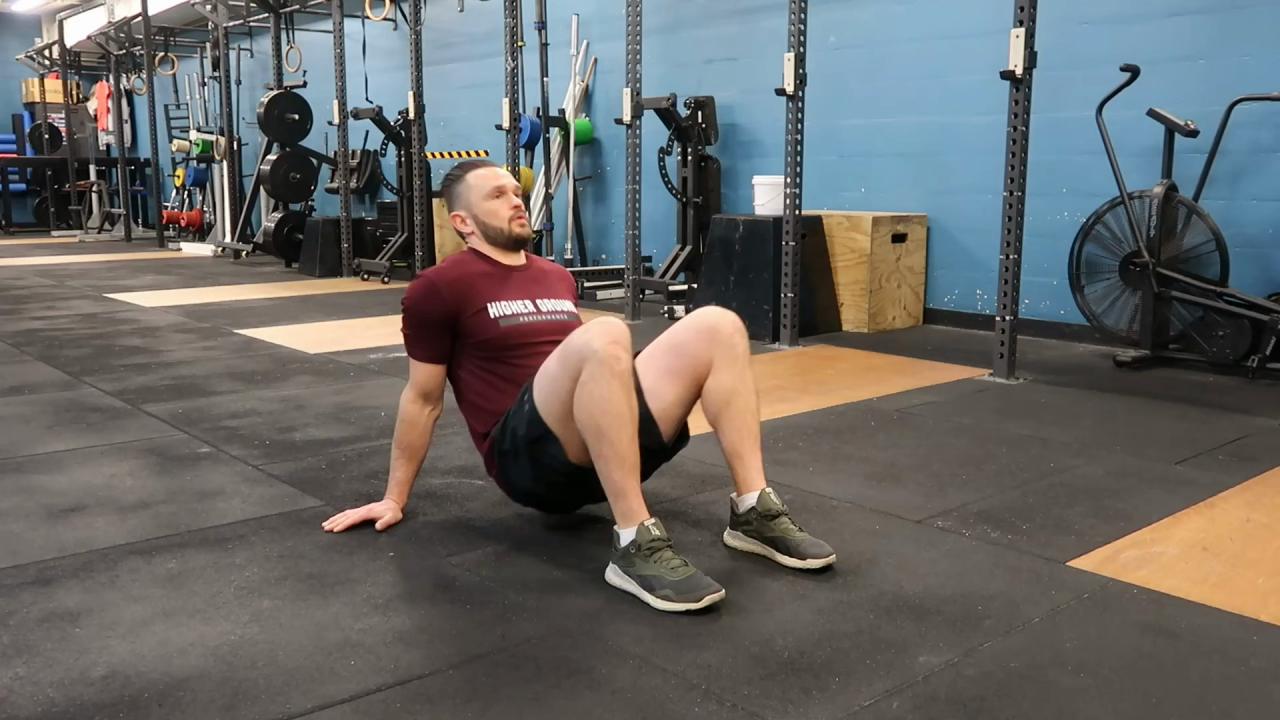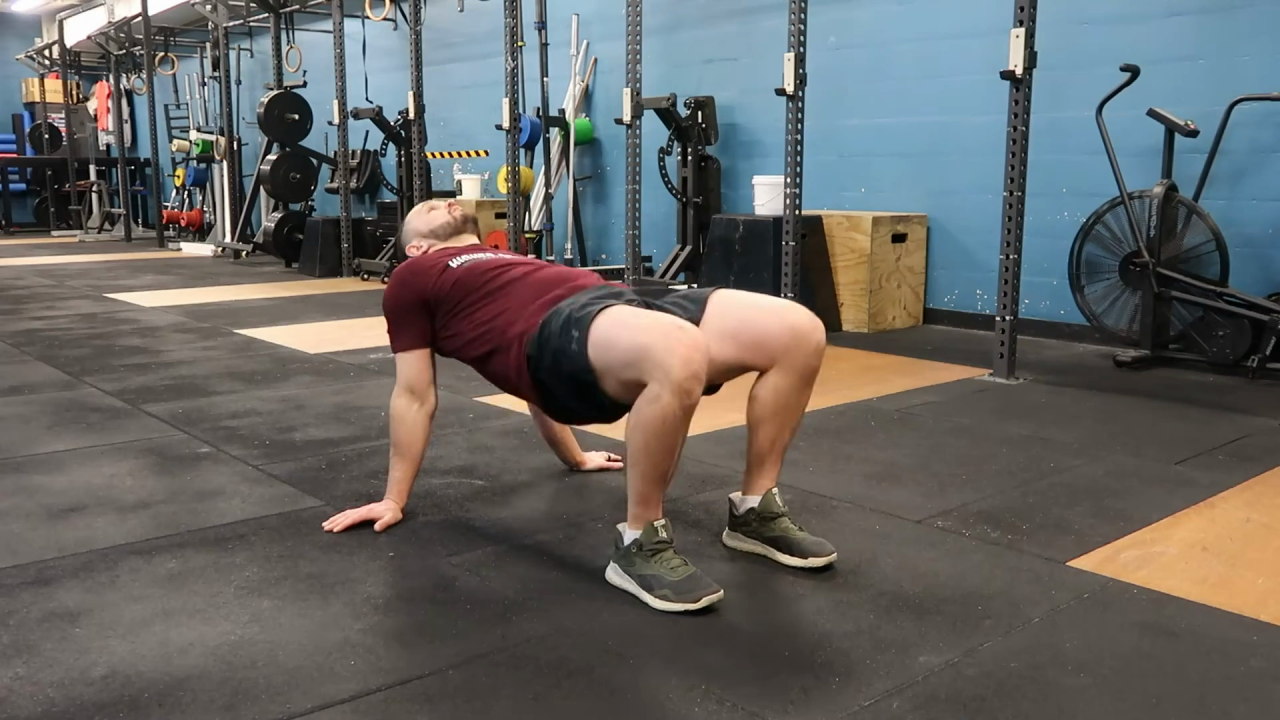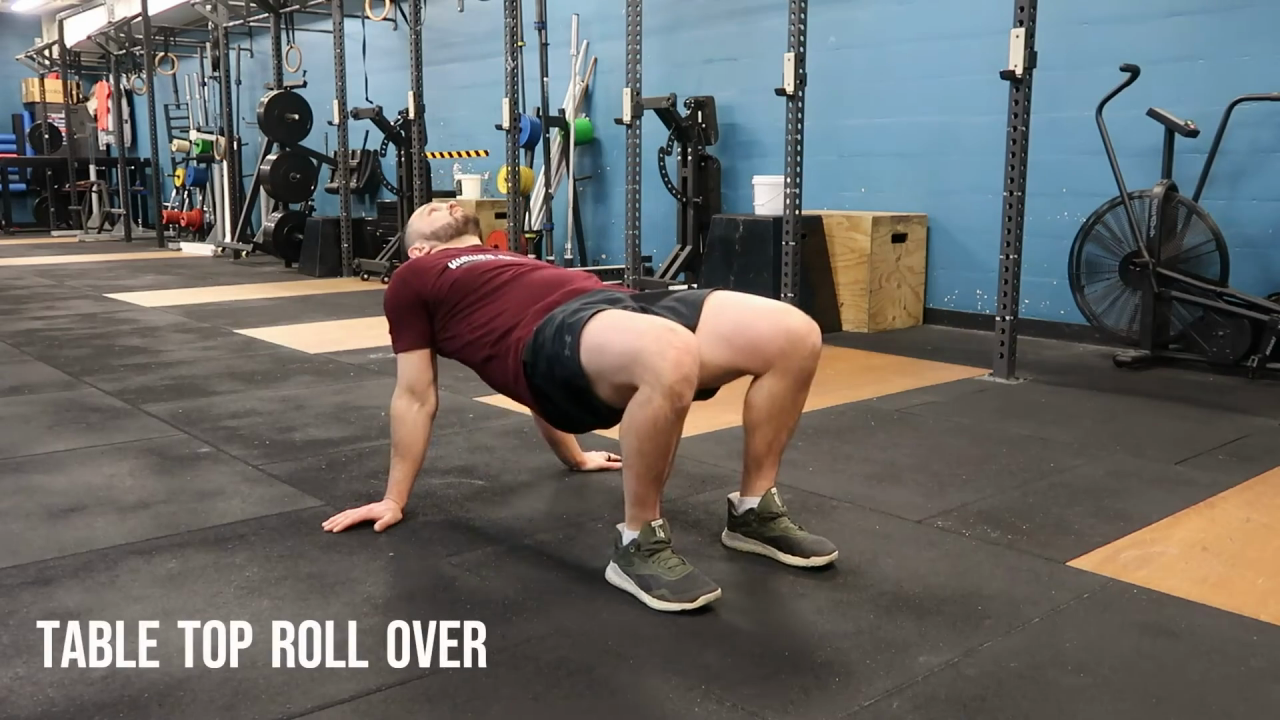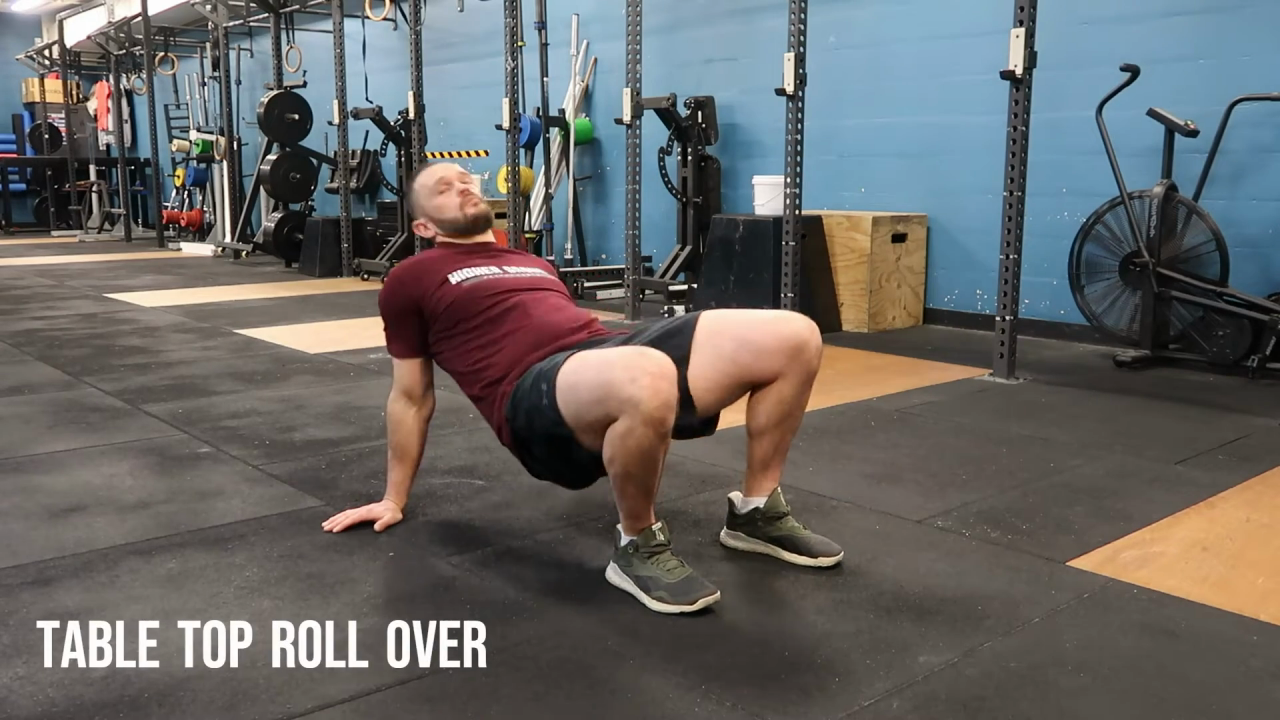
dt=0.5s
person 1, frame 1
left shoulder: (556, 277)
right shoulder: (441, 287)
right elbow: (423, 397)
right wrist: (395, 499)
left hip: (606, 439)
right hip: (531, 449)
left knee: (717, 326)
right knee: (604, 337)
left ankle: (754, 511)
right ankle: (636, 543)
person 1, frame 2
left shoulder: (516, 265)
right shoulder: (414, 278)
left elbow: (531, 369)
right elbow: (415, 394)
right wrist: (394, 499)
right hip: (564, 332)
left knee: (800, 333)
right knee: (681, 355)
left ankle: (755, 511)
right ankle: (640, 544)
person 1, frame 3
left shoulder: (518, 262)
right shoulder: (415, 279)
left elbow: (538, 385)
right elbow: (417, 394)
right wrist: (395, 500)
right hip: (558, 338)
left knee: (794, 335)
right knee: (669, 356)
left ankle: (754, 511)
right ankle: (640, 544)
person 1, frame 4
left shoulder: (533, 264)
right shoulder: (414, 280)
right elbow: (411, 398)
right wrist: (394, 499)
right hip: (540, 393)
left knee: (795, 338)
right knee: (647, 382)
left ankle: (755, 512)
right ankle: (638, 547)
